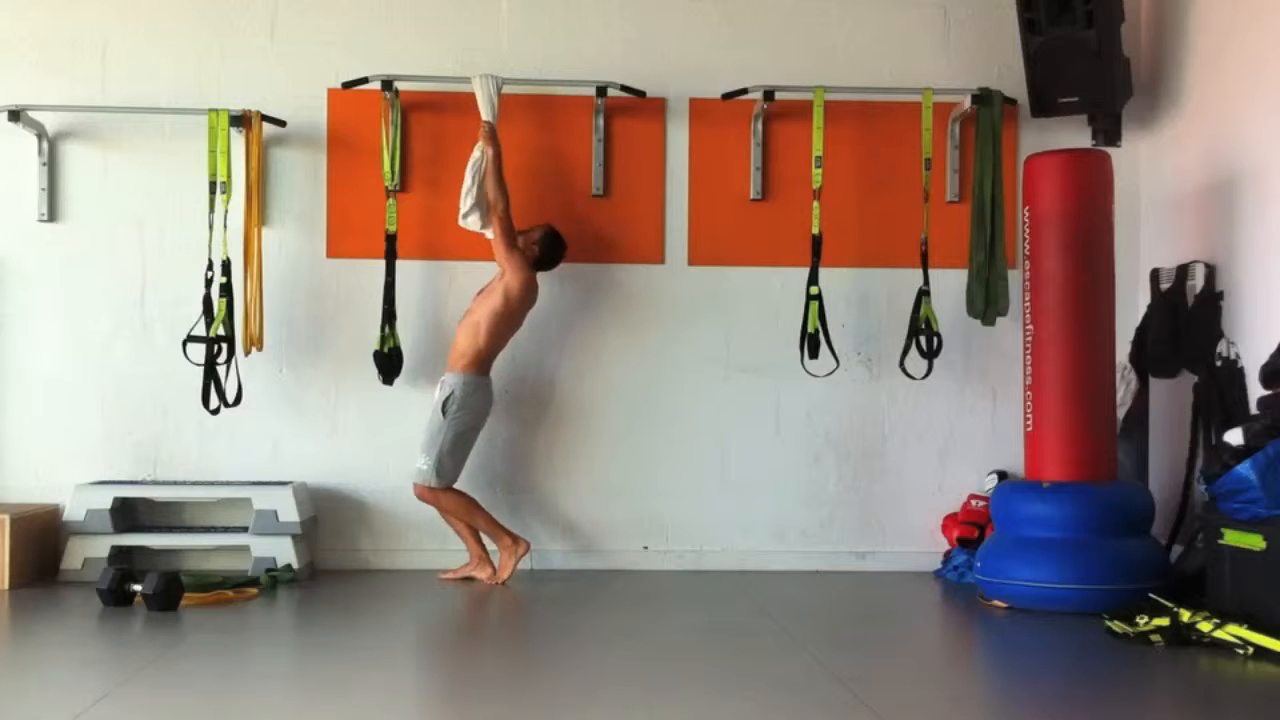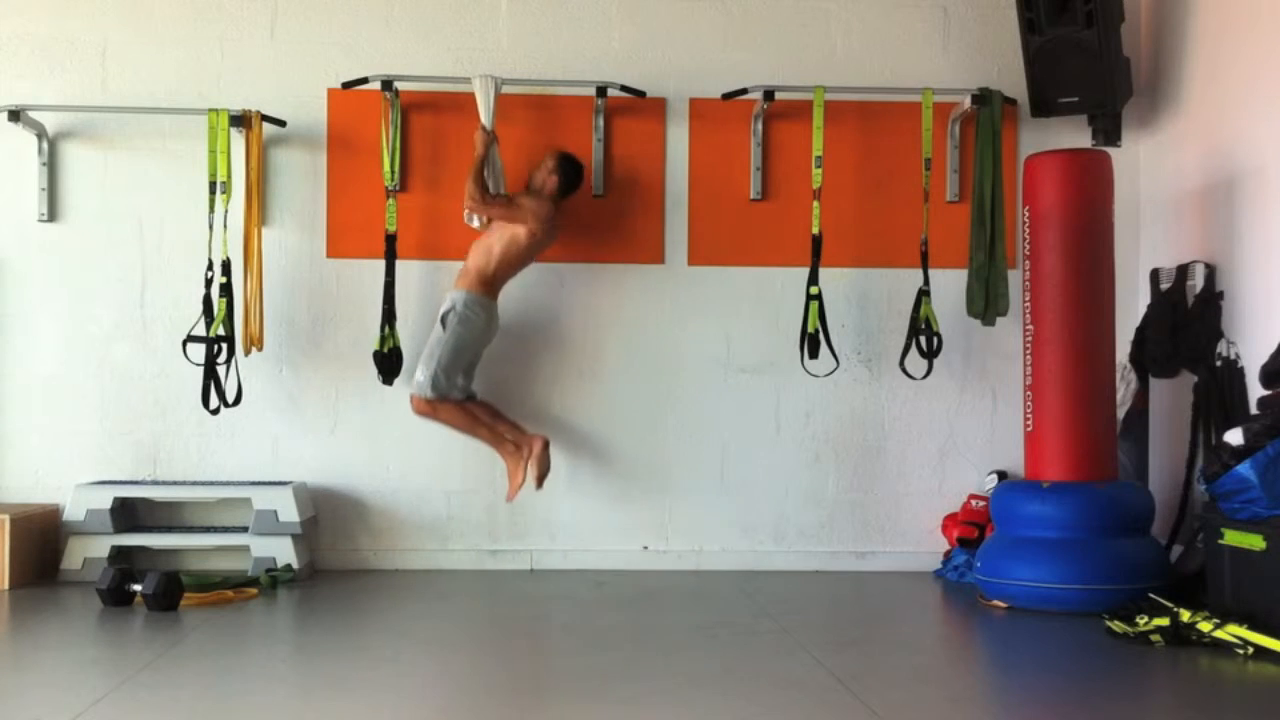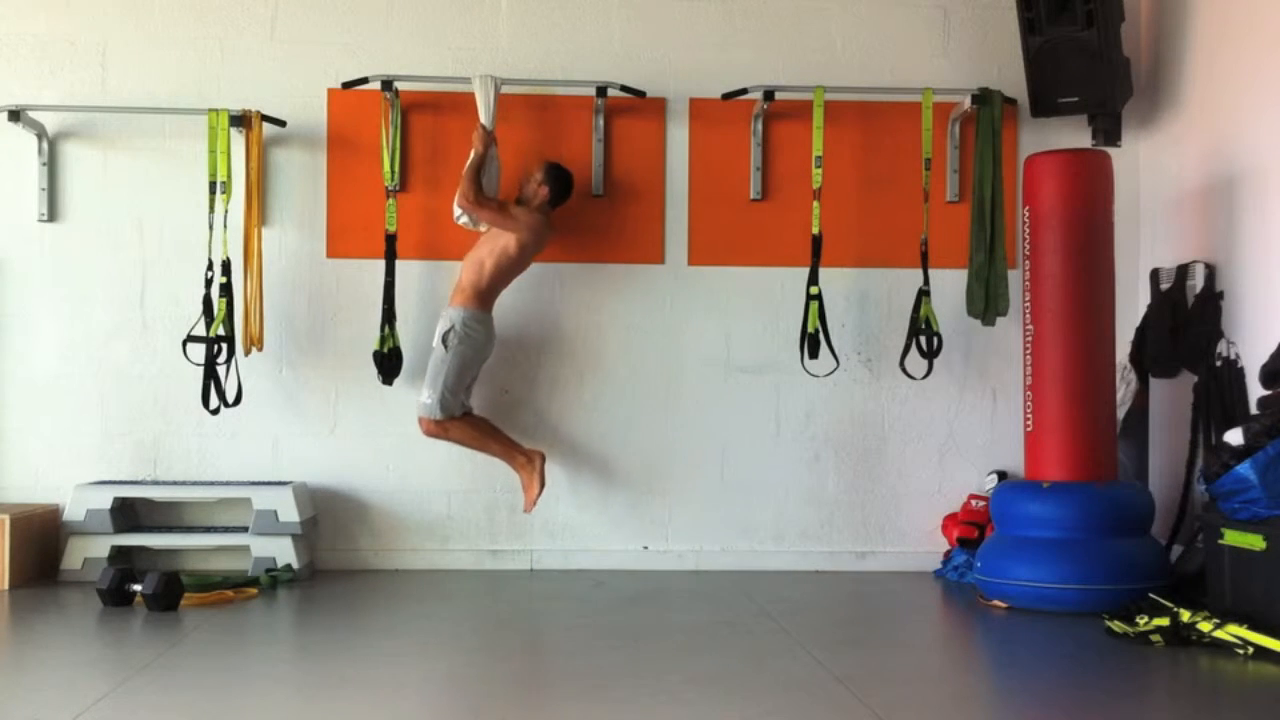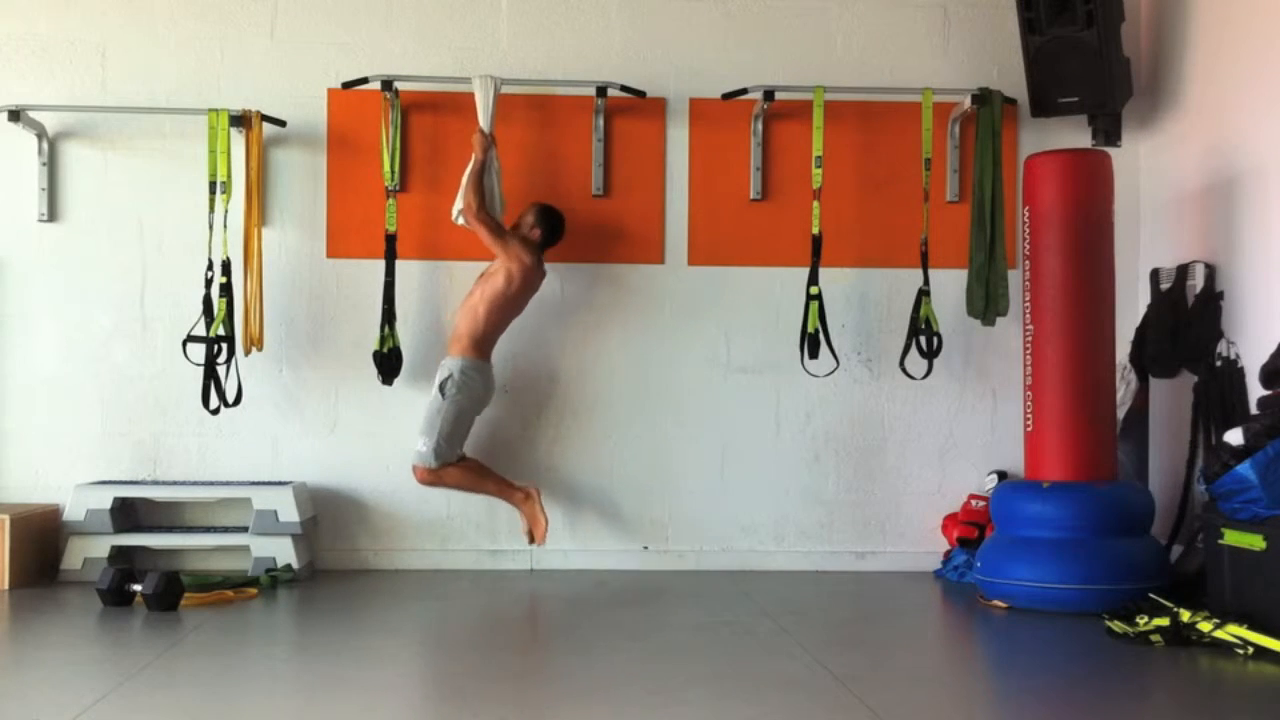
dt=1s
person 1, frame 1
left shoulder: (520, 276)
right shoulder: (516, 281)
left elbow: (500, 213)
right elbow: (498, 217)
left wrist: (492, 149)
right wrist: (490, 153)
left hip: (463, 389)
right hip: (462, 387)
left knee: (430, 486)
right knee: (436, 484)
left ankle: (508, 541)
right ankle: (481, 562)
person 1, frame 2
left shoulder: (540, 209)
right shoulder: (535, 212)
left elbow: (474, 201)
right elbow: (489, 203)
left wrist: (481, 151)
right wrist: (488, 155)
left hip: (467, 305)
right hip: (476, 307)
left knee: (425, 399)
right knee: (455, 396)
left ankle: (512, 449)
right ankle: (529, 441)
person 1, frame 3
left shoulder: (529, 221)
right shoulder: (524, 223)
left elbow: (467, 199)
right elbow: (479, 204)
left wrist: (480, 151)
right wrist: (485, 153)
left hip: (465, 322)
right hip: (470, 322)
left knee: (433, 421)
right knee: (454, 414)
left ankle: (523, 461)
right ankle: (525, 457)
person 1, frame 4
left shoulder: (521, 258)
right shoulder: (525, 263)
left elbow: (474, 211)
right elbow: (484, 216)
left wrist: (481, 155)
right wrist: (486, 159)
left hip: (463, 370)
right hip: (469, 368)
left knee: (428, 471)
right knee: (443, 460)
left ankle: (519, 496)
right ankle: (521, 494)
